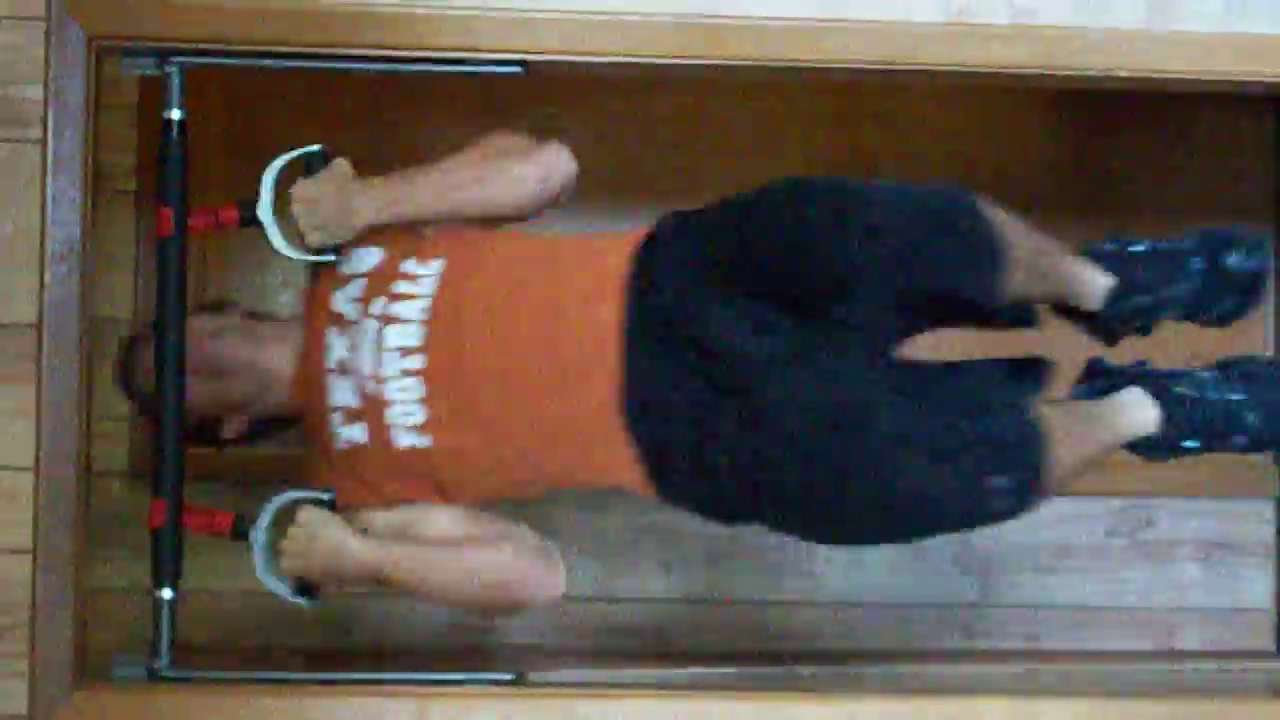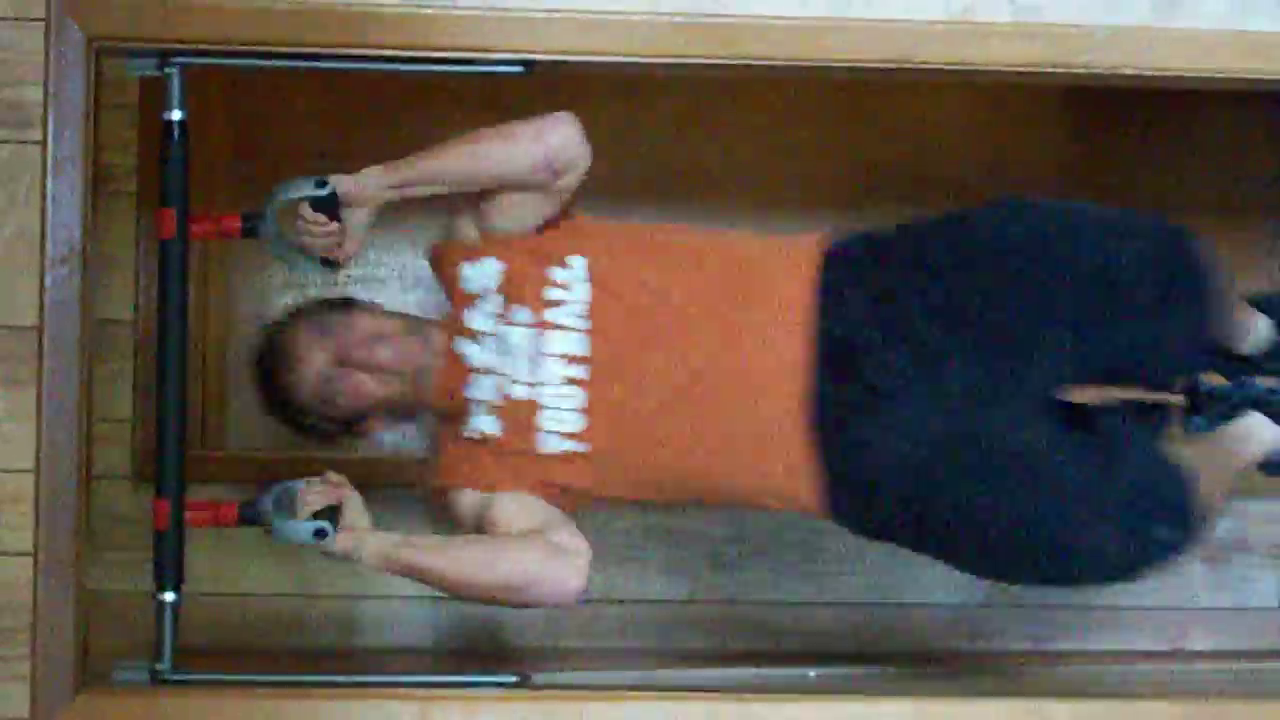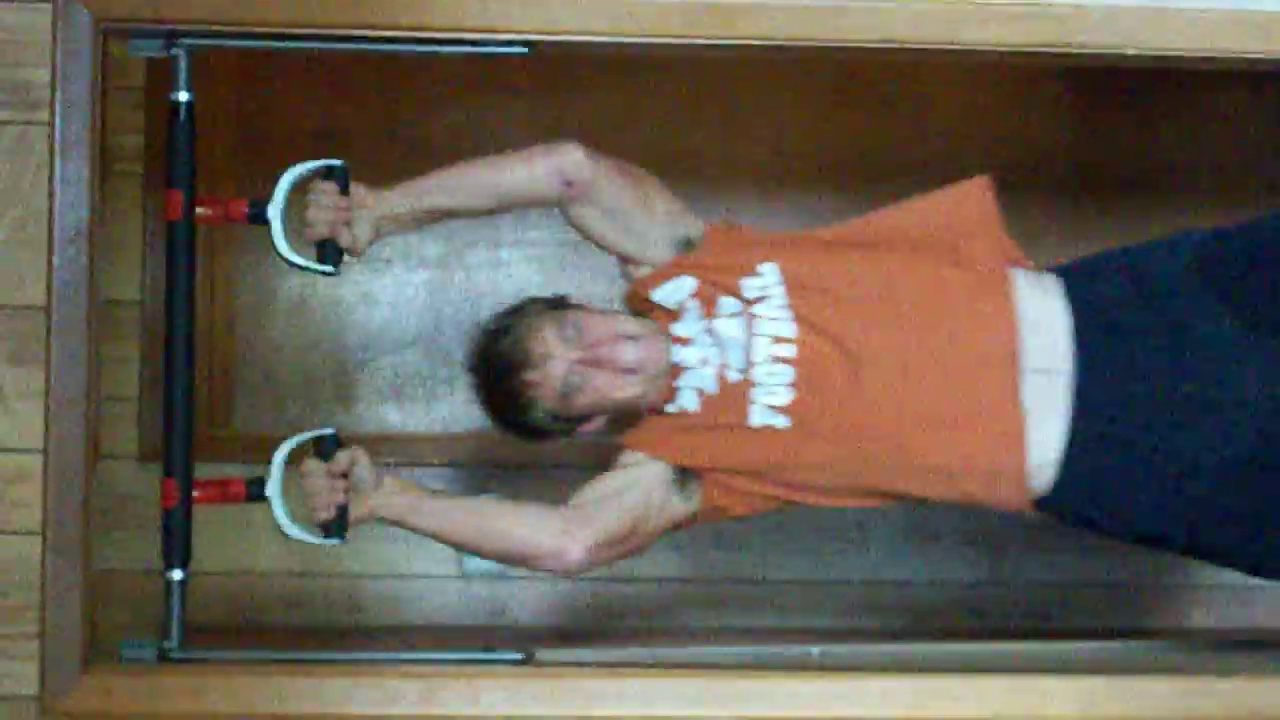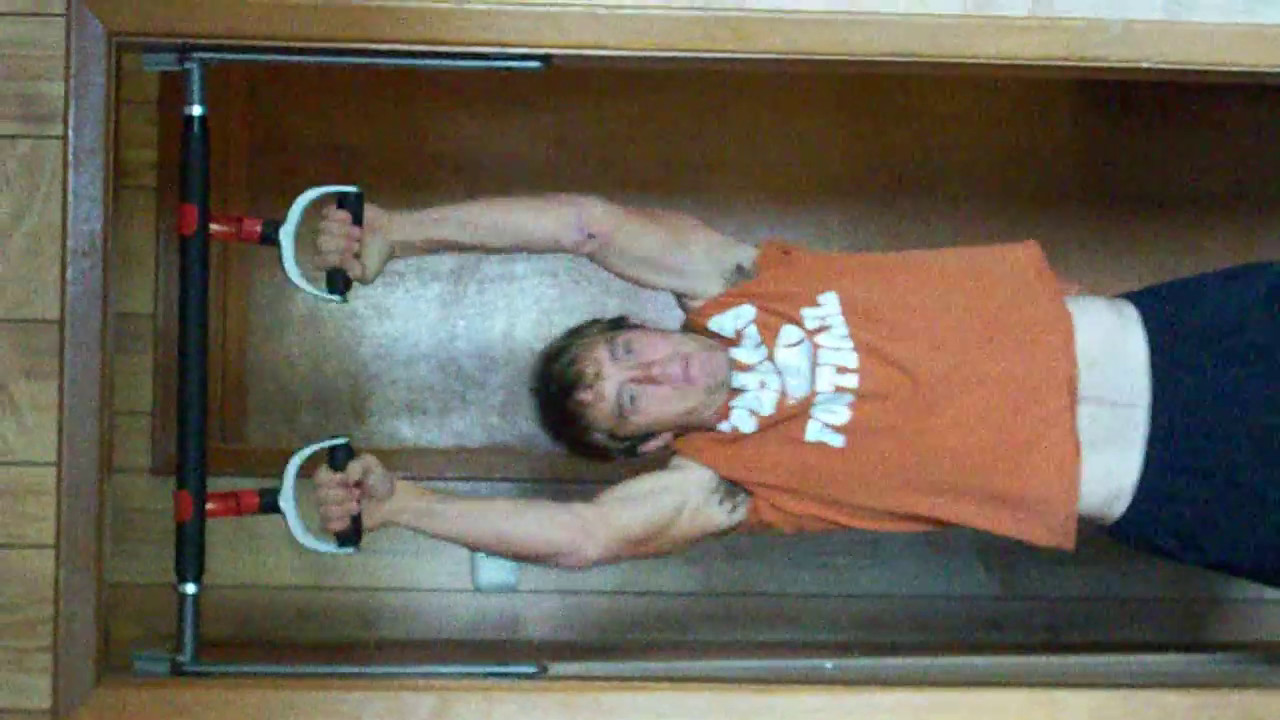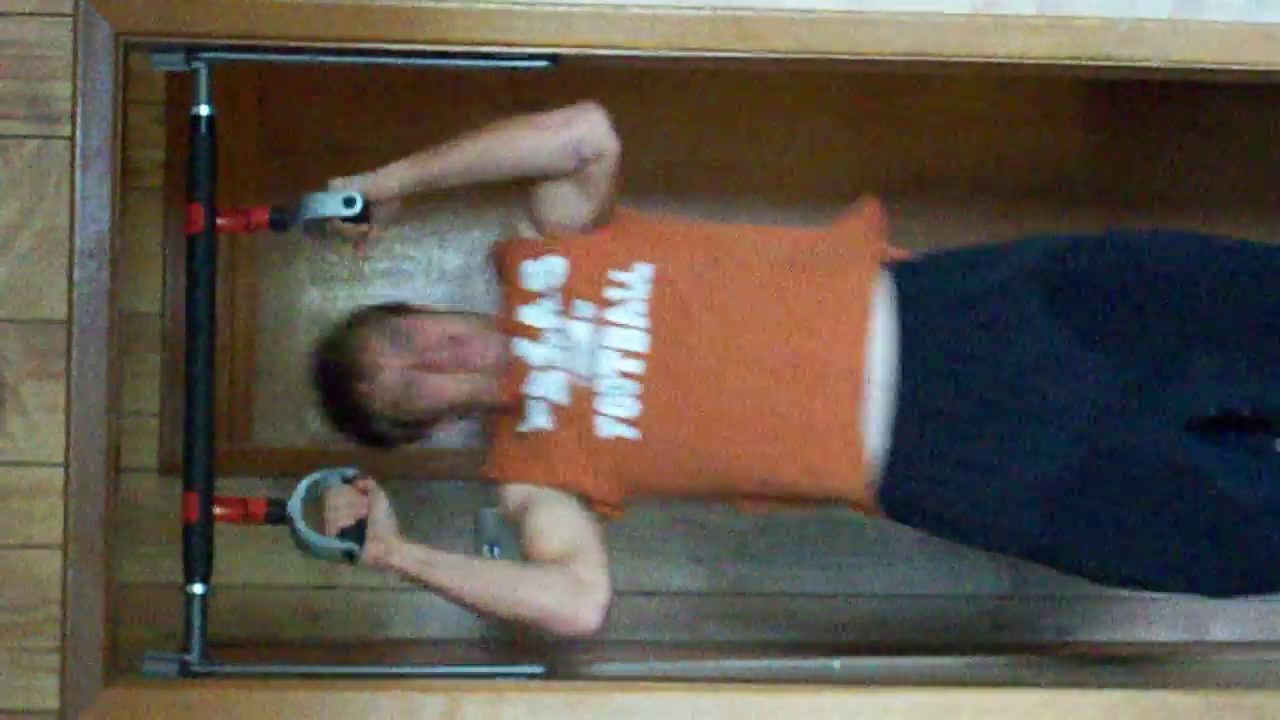
dt=0.4s
person 1, frame 1
left shoulder: (352, 243)
right shoulder: (360, 473)
left elbow: (543, 164)
right elbow: (535, 573)
left wrist: (369, 203)
right wrist: (359, 559)
left hip: (672, 279)
right hip: (690, 433)
left knee: (865, 235)
right knee: (963, 467)
left ankle: (1105, 288)
right ankle: (1149, 411)
person 1, frame 2
left shoulder: (478, 259)
right shoulder: (480, 473)
left elbow: (561, 140)
right elbow: (555, 573)
left wrist: (376, 184)
right wrist: (371, 544)
left hip: (853, 296)
right hip: (854, 451)
left knee: (1112, 259)
right knee: (1122, 525)
person 1, frame 3
left shoulder: (679, 269)
right shoulder: (677, 458)
left elbow: (571, 170)
right elbow: (569, 538)
left wrist: (386, 204)
right wrist: (383, 496)
person 1, frame 4
left shoulder: (731, 288)
right shoulder: (733, 469)
left elbow: (590, 219)
right elbow: (588, 533)
left wrist: (402, 225)
right wrist: (398, 504)
left hip: (1145, 328)
right hip: (1150, 481)
person 1, frame 5
left shoulder: (535, 258)
right shoulder: (535, 464)
left elbow: (588, 132)
right elbow: (579, 605)
left wrist: (394, 177)
right wrist: (398, 555)
left hip: (915, 303)
right hip: (929, 460)
